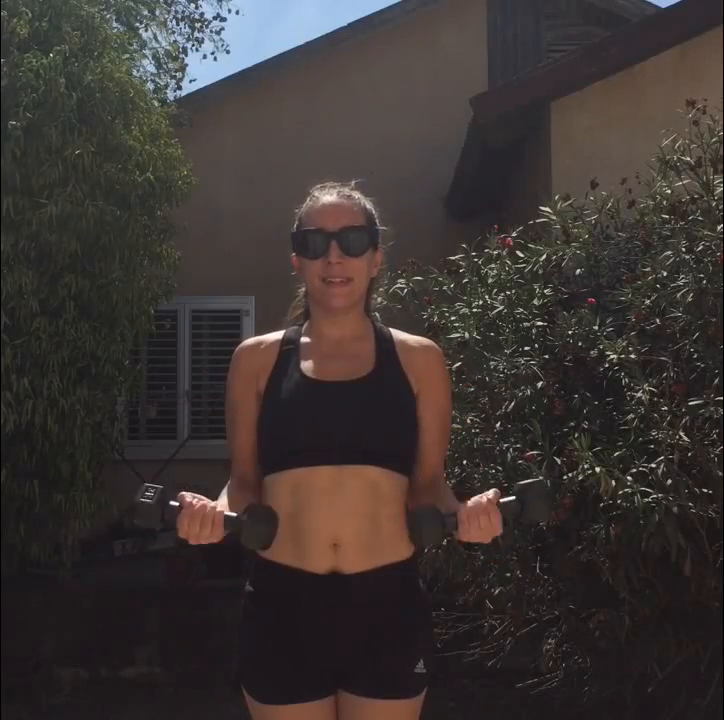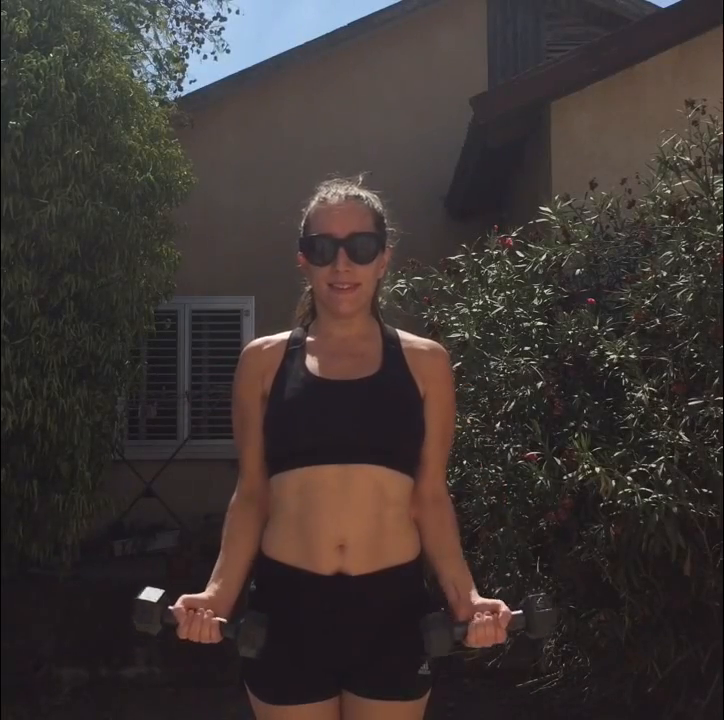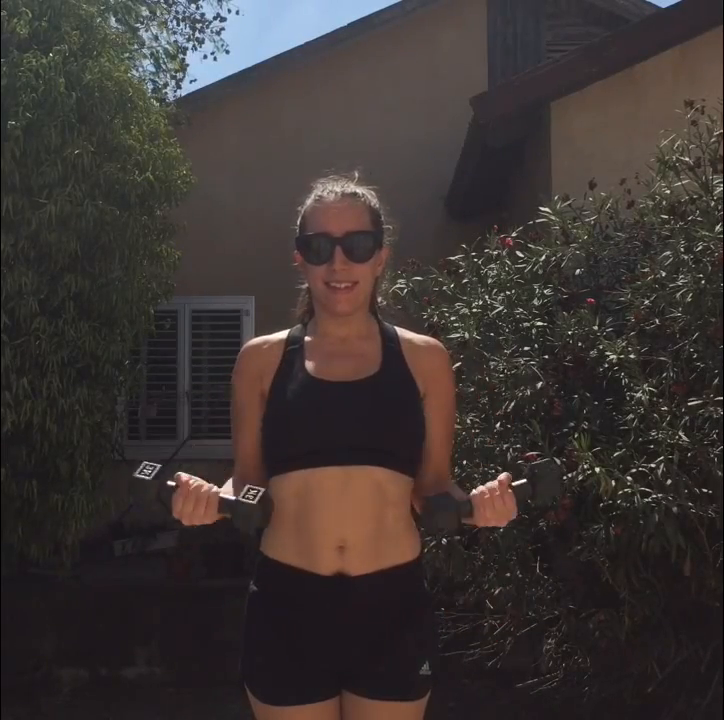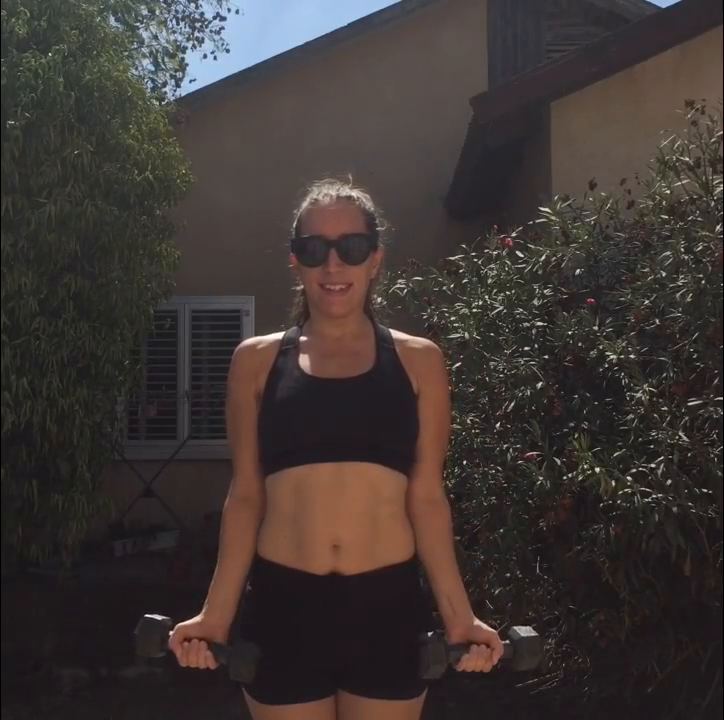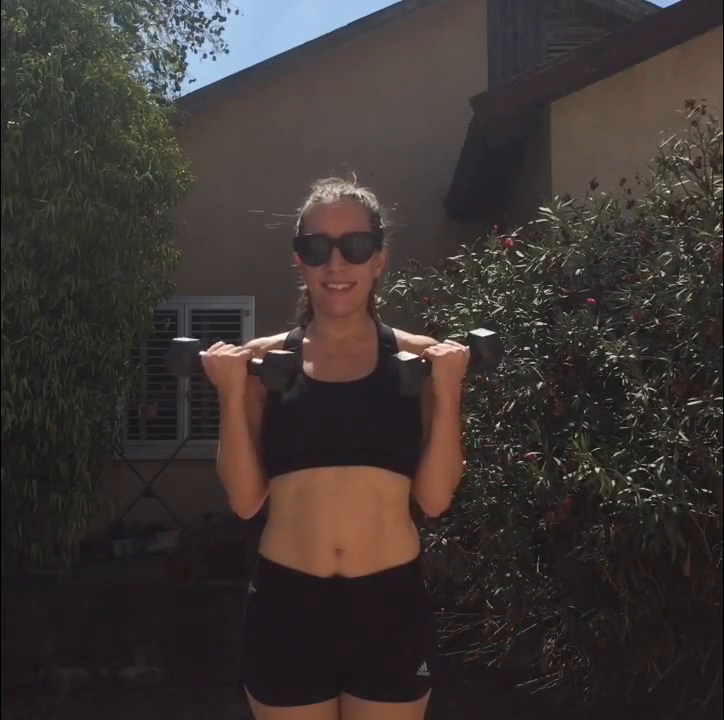
dt=1s
person 1, frame 1
left shoulder: (418, 359)
right shoulder: (257, 358)
left elbow: (427, 486)
right elbow: (246, 484)
left wrist: (463, 516)
right wrist: (216, 516)
left hip: (388, 603)
right hip: (284, 603)
person 1, frame 2
left shoulder: (424, 362)
right shoulder: (264, 360)
left elbow: (430, 495)
right elbow: (252, 492)
left wrist: (464, 596)
right wrist: (219, 592)
left hip: (392, 605)
right hip: (288, 603)
person 1, frame 3
left shoulder: (424, 359)
right shoulder: (262, 359)
left elbow: (432, 488)
right elbow: (249, 486)
left wrist: (475, 505)
right wrist: (214, 503)
left hip: (392, 605)
right hip: (288, 604)
person 1, frame 4
left shoulder: (418, 360)
right shoulder: (257, 360)
left elbow: (426, 496)
right elbow: (245, 494)
left wrist: (457, 611)
right wrist: (216, 611)
left hip: (388, 604)
right hip: (283, 605)
person 1, frame 5
left shoulder: (420, 358)
right shoulder: (261, 359)
left elbow: (434, 497)
right elbow: (245, 499)
left wrist: (447, 393)
right wrist: (232, 396)
left hip: (391, 606)
right hip: (287, 606)
